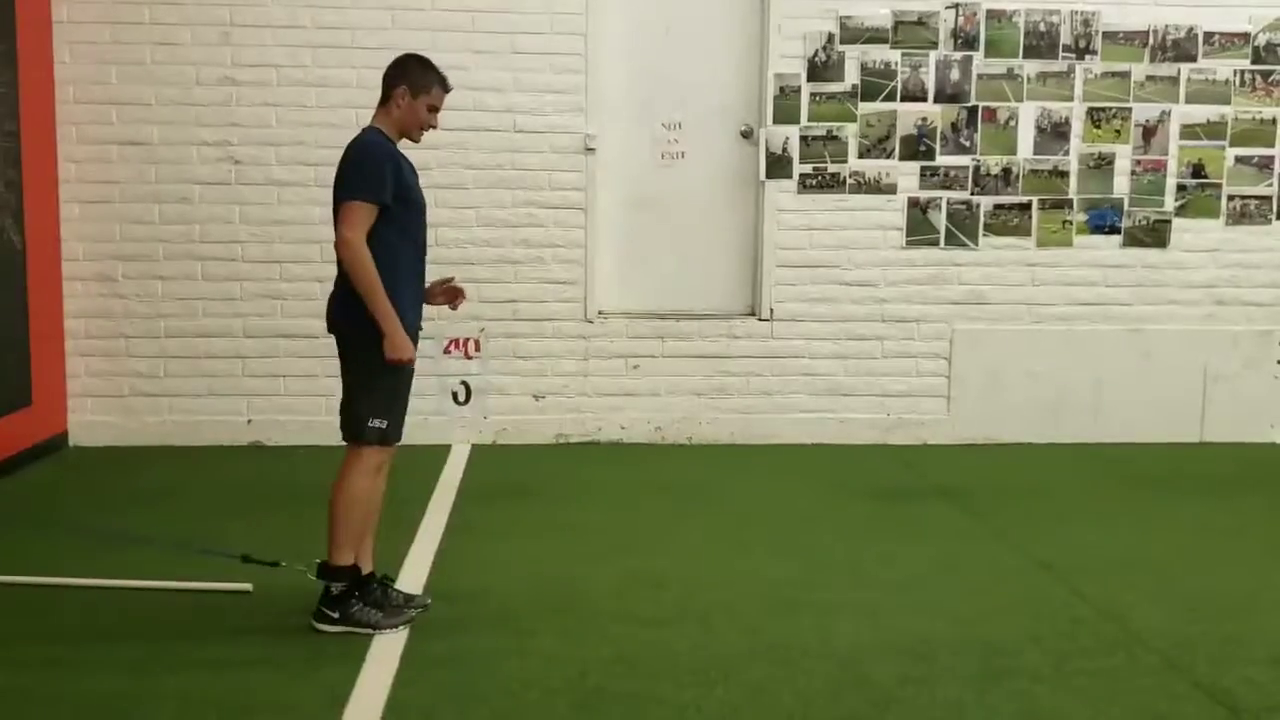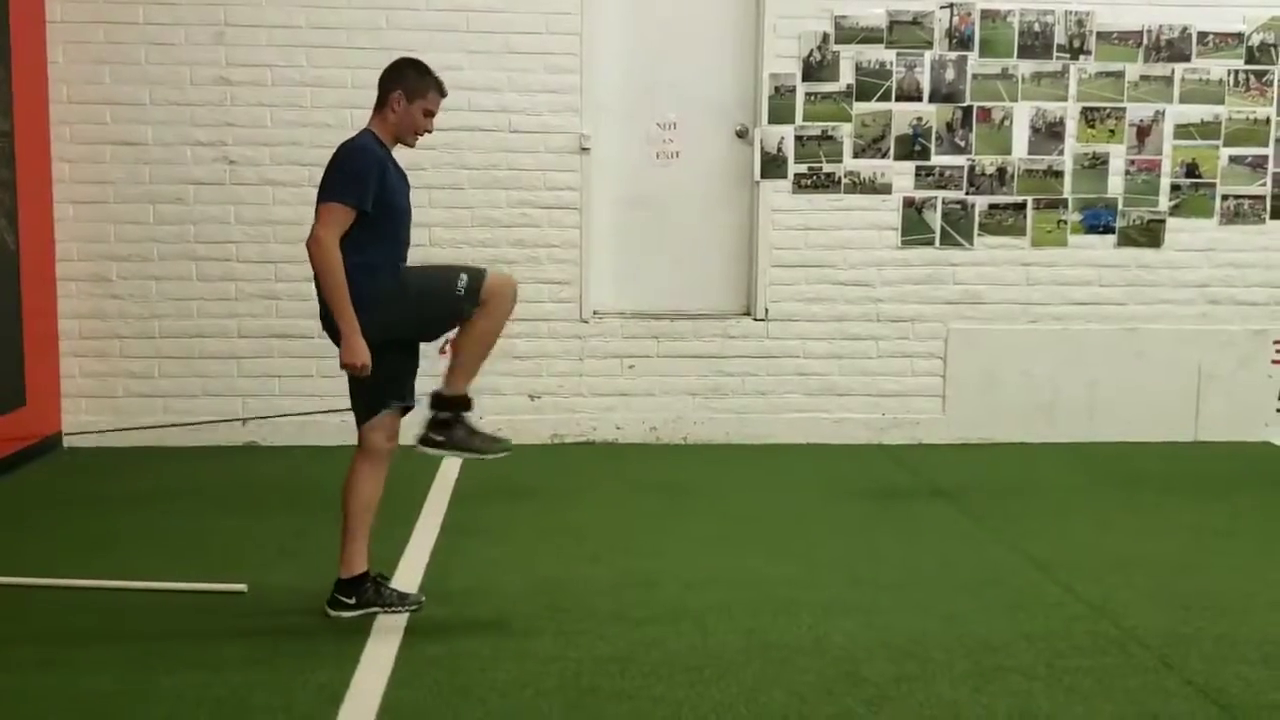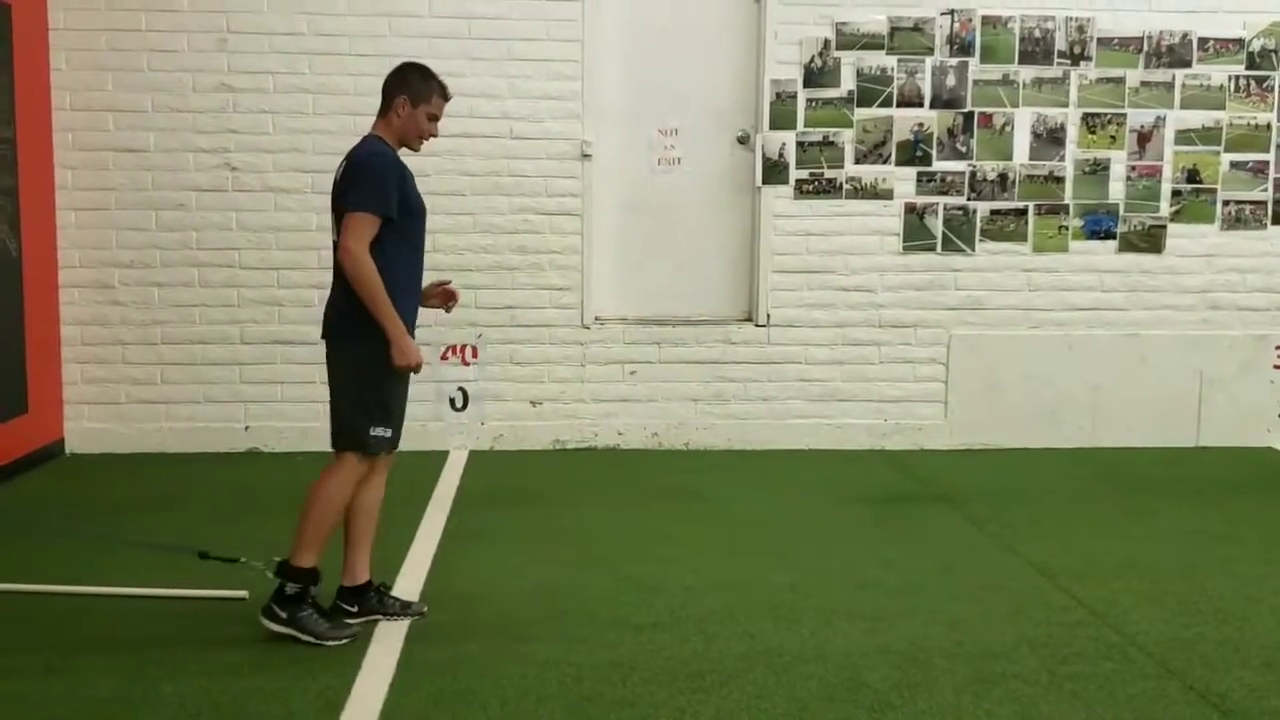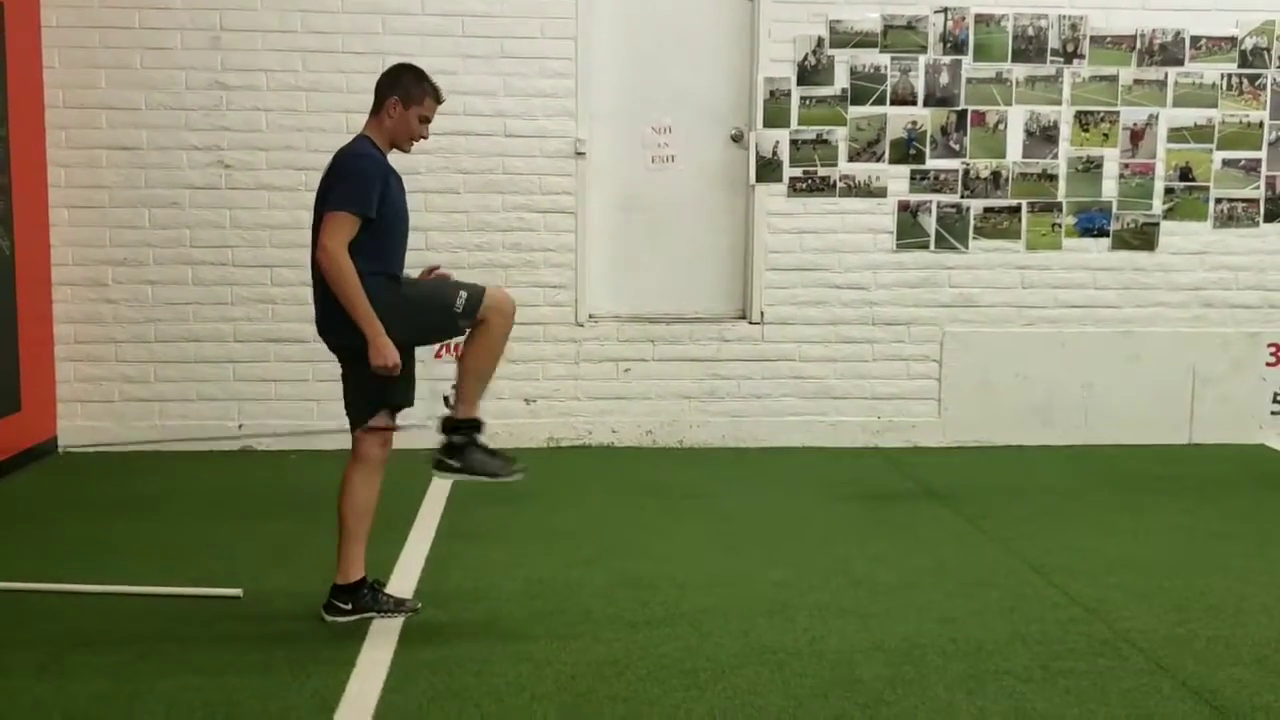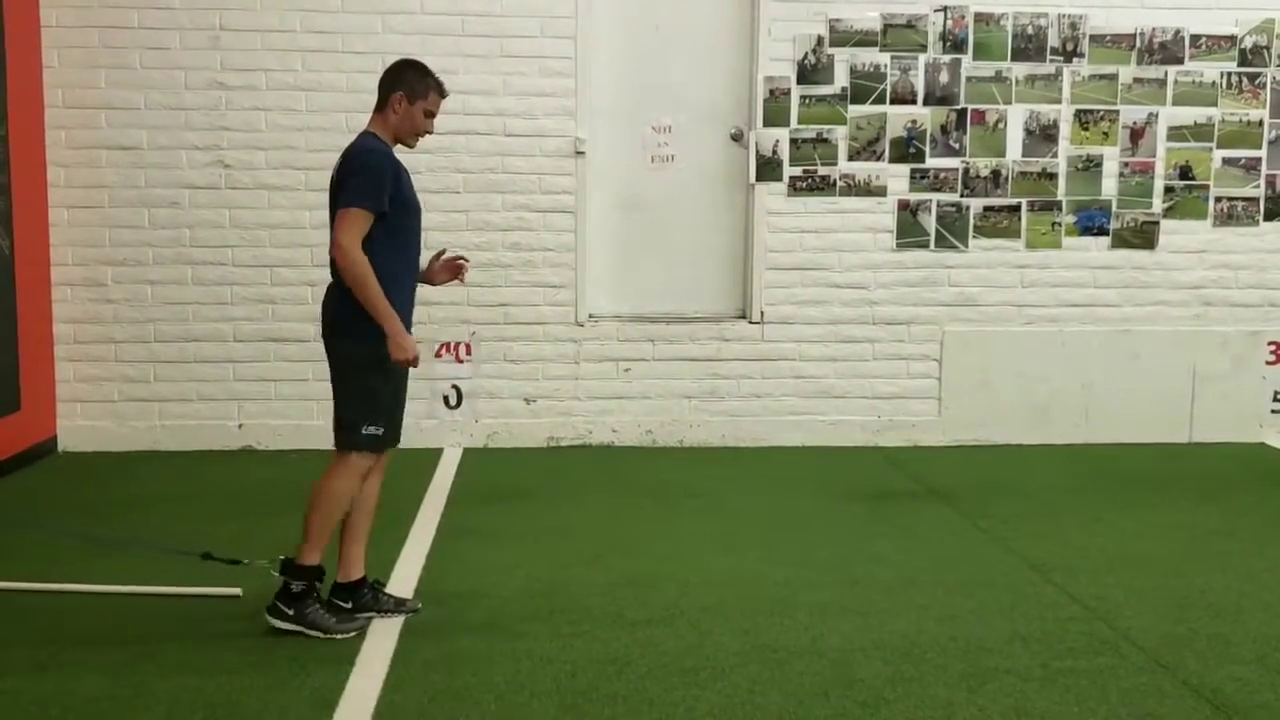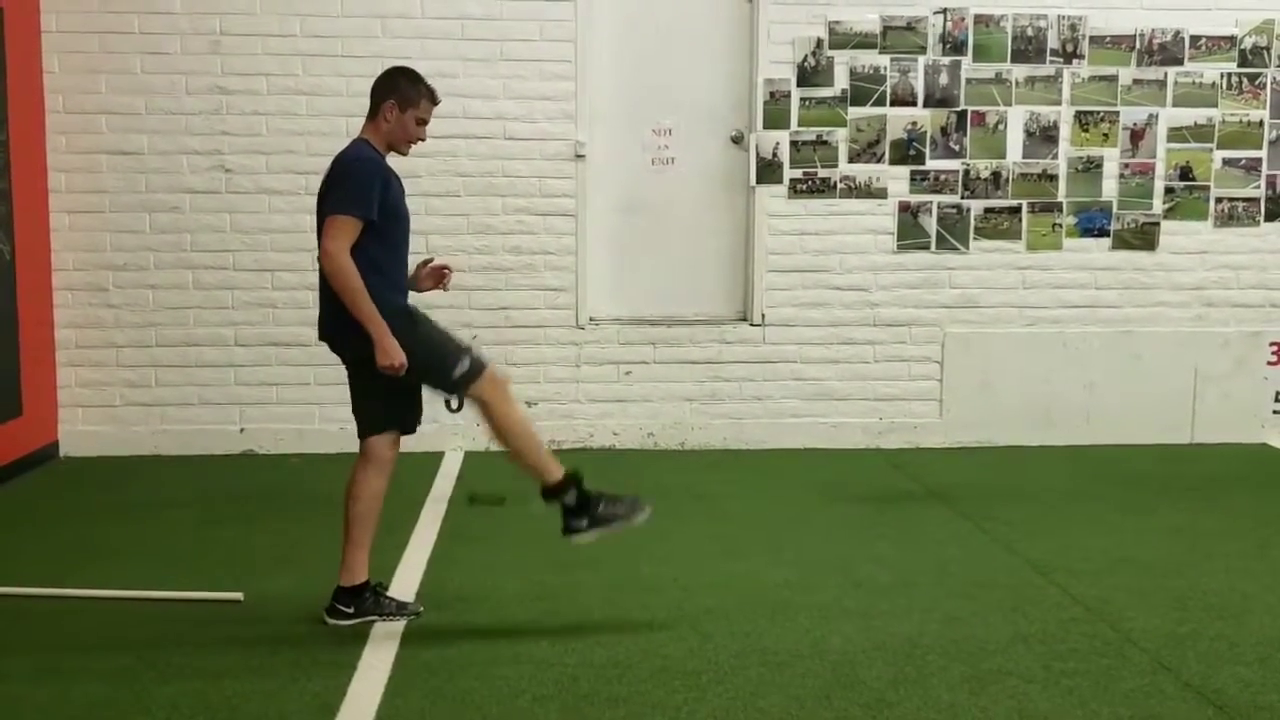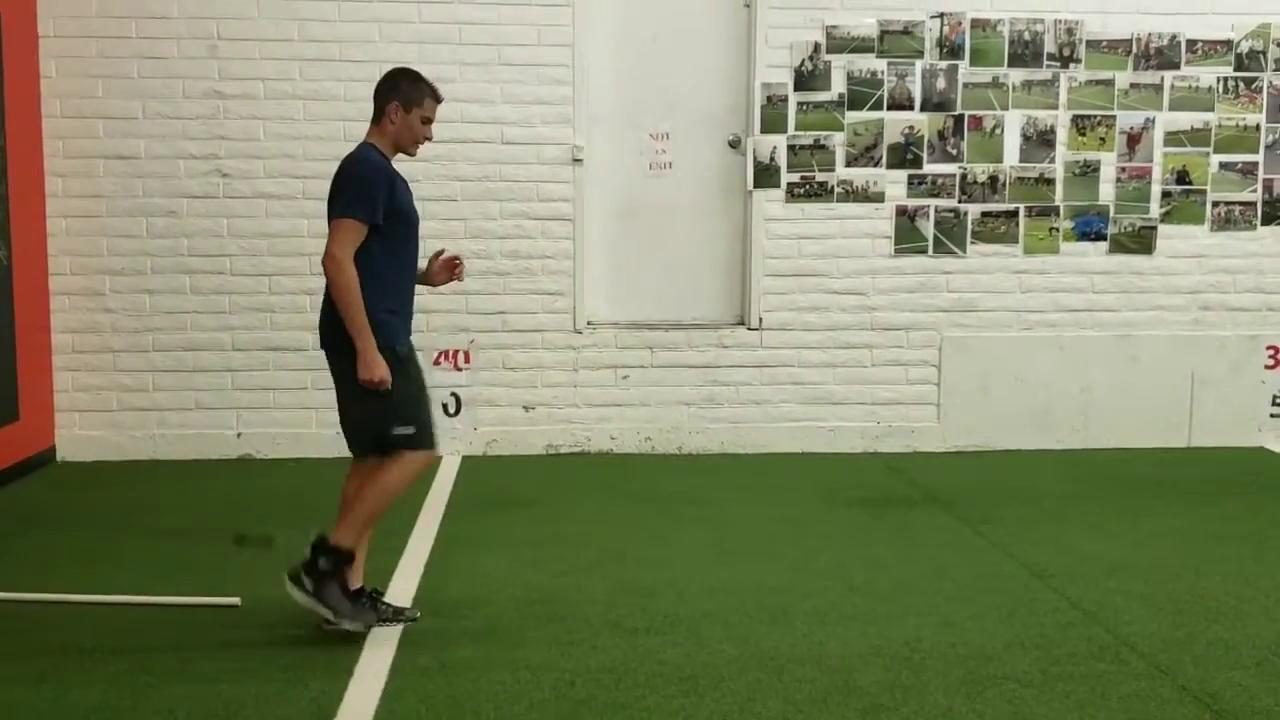
dt=0.7s
person 1, frame 1
left shoulder: (386, 157)
right shoulder: (371, 153)
right elbow: (351, 242)
left wrist: (423, 292)
right wrist: (393, 326)
left hip: (384, 323)
right hip: (374, 328)
left knee: (376, 451)
right knee: (369, 452)
left ankle: (362, 580)
right ankle: (338, 595)
person 1, frame 2
left shoulder: (382, 162)
right shoulder: (360, 156)
right elbow: (323, 241)
left wrist: (426, 299)
right wrist: (351, 334)
left hip: (381, 307)
right hip: (369, 305)
left knee: (378, 440)
right knee: (498, 290)
left ankle: (353, 583)
right ankle: (447, 415)
person 1, frame 3
left shoulder: (375, 163)
right shoulder: (377, 164)
right elbow: (353, 253)
left wrist: (418, 295)
right wrist: (399, 333)
left hip: (373, 334)
right hip: (369, 337)
left knee: (374, 458)
right knee: (356, 457)
left ankle: (356, 590)
right ankle: (290, 593)
person 1, frame 4
left shoulder: (371, 165)
right shoulder: (360, 163)
right elbow: (331, 251)
left wrist: (413, 286)
right wrist: (377, 335)
left hip: (363, 317)
right hip: (364, 317)
left knee: (372, 446)
right knee: (497, 308)
left ankle: (350, 588)
right ankle: (460, 437)
person 1, frame 5
left shoulder: (377, 160)
right shoulder: (371, 159)
right elbow: (347, 248)
left wrist: (423, 274)
right wrist: (395, 327)
left hip: (370, 330)
right hip: (369, 332)
left knee: (369, 454)
right knee: (359, 457)
left ankle: (351, 587)
right ankle: (297, 592)
person 1, frame 6
left shoulder: (369, 168)
right shoulder: (360, 167)
right elbow: (334, 255)
left wrist: (410, 280)
right wrist: (381, 335)
left hip: (368, 327)
right hip: (371, 326)
left knee: (379, 451)
right knee: (487, 385)
left ankle: (352, 591)
right ankle: (575, 502)
person 1, frame 7
left shoulder: (380, 173)
right shoulder: (366, 170)
right elbow: (339, 261)
left wrist: (424, 275)
right wrist: (368, 350)
left hip: (379, 335)
right hip: (368, 339)
left knee: (378, 460)
right knee: (410, 457)
left ankle: (350, 590)
right ankle: (321, 568)
